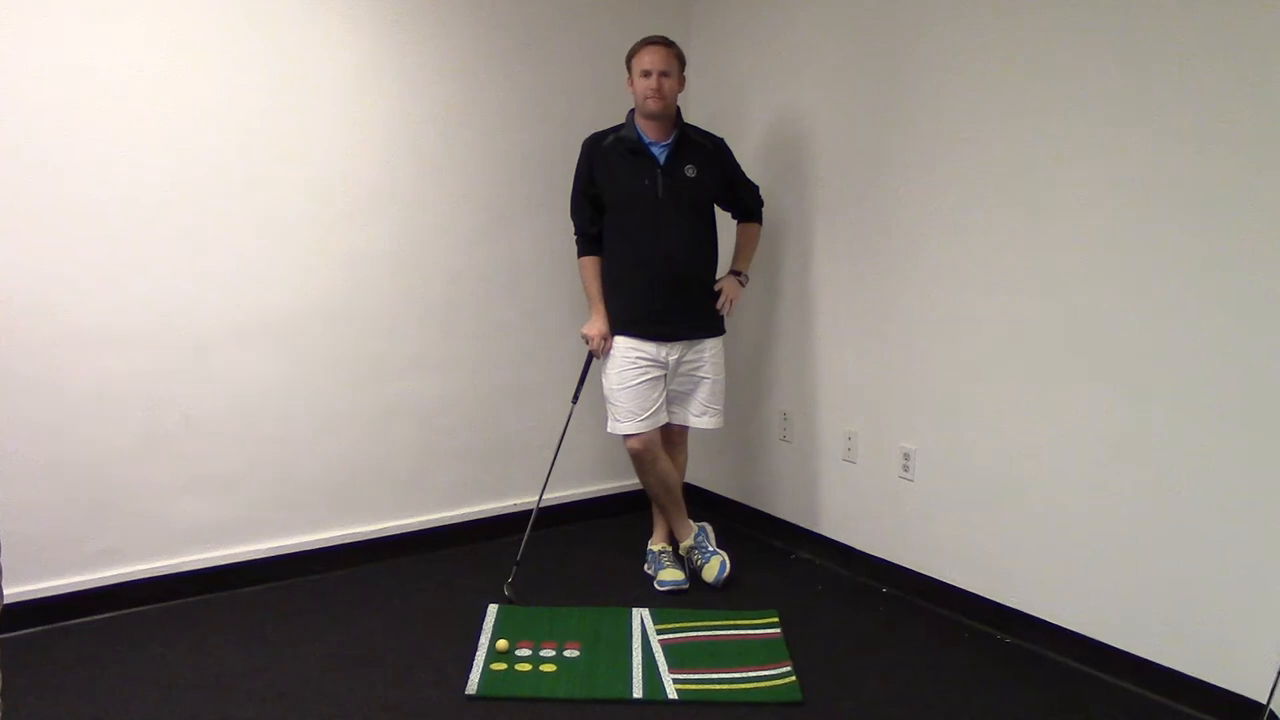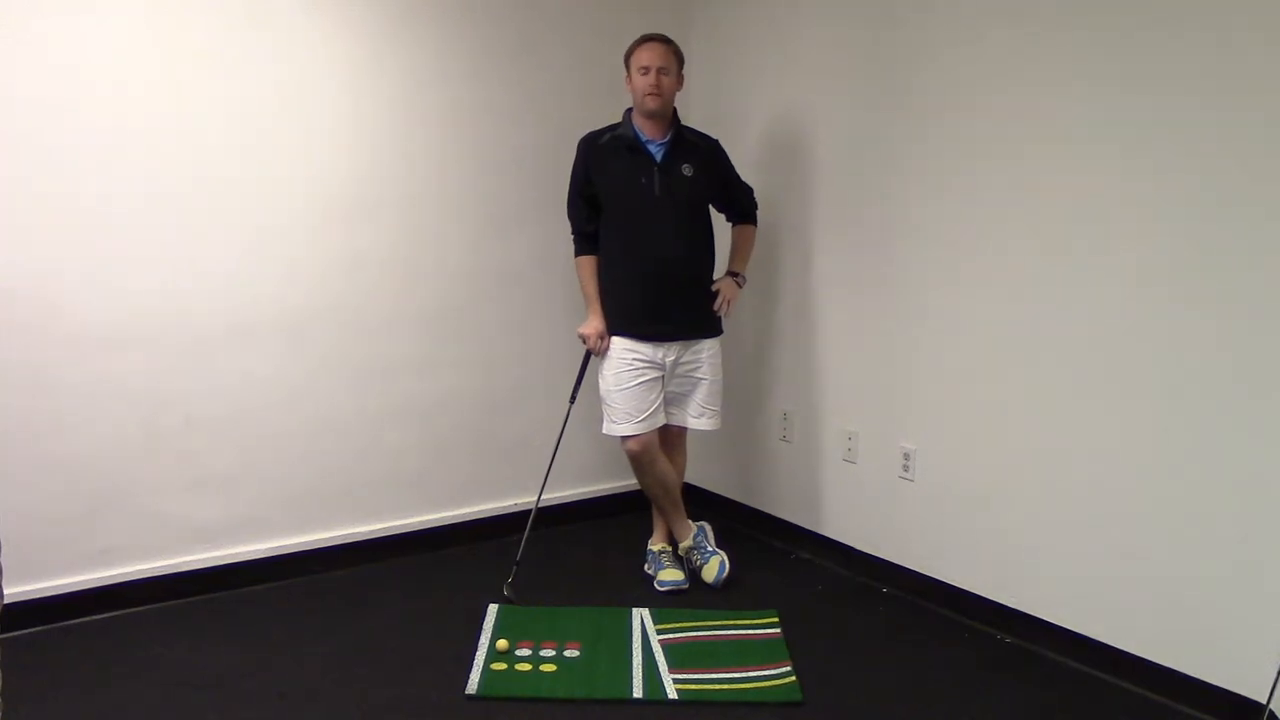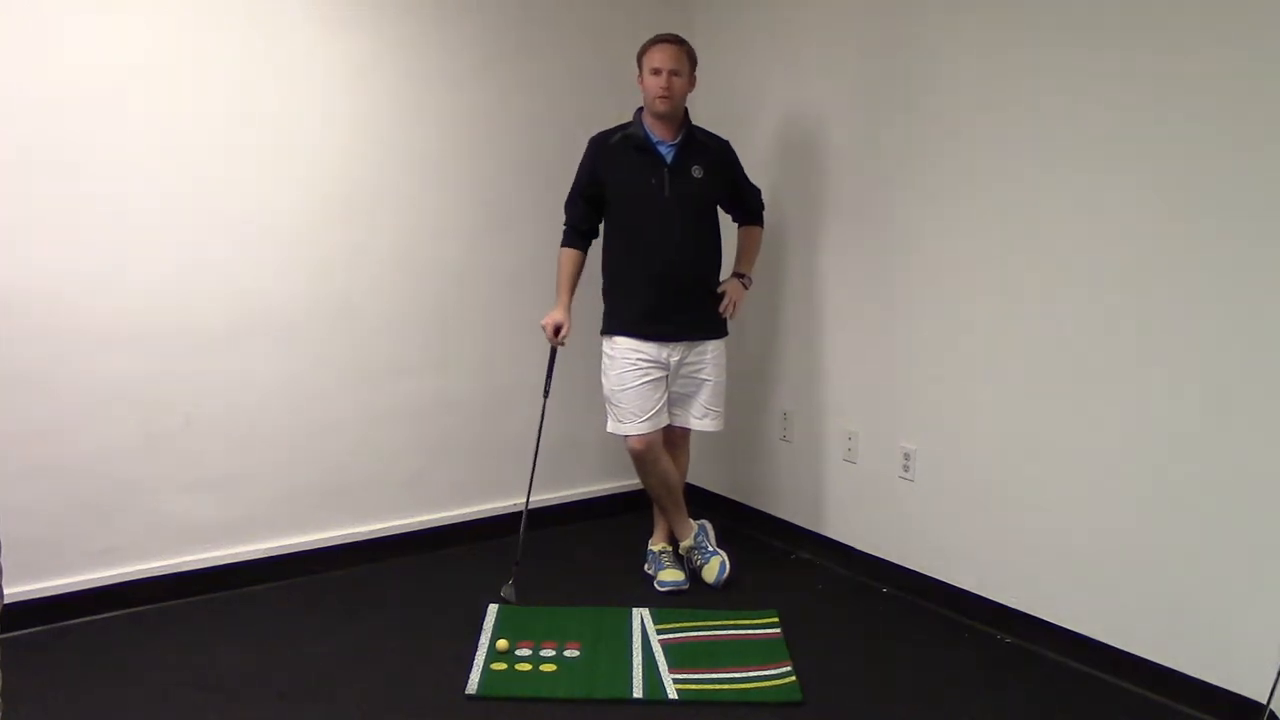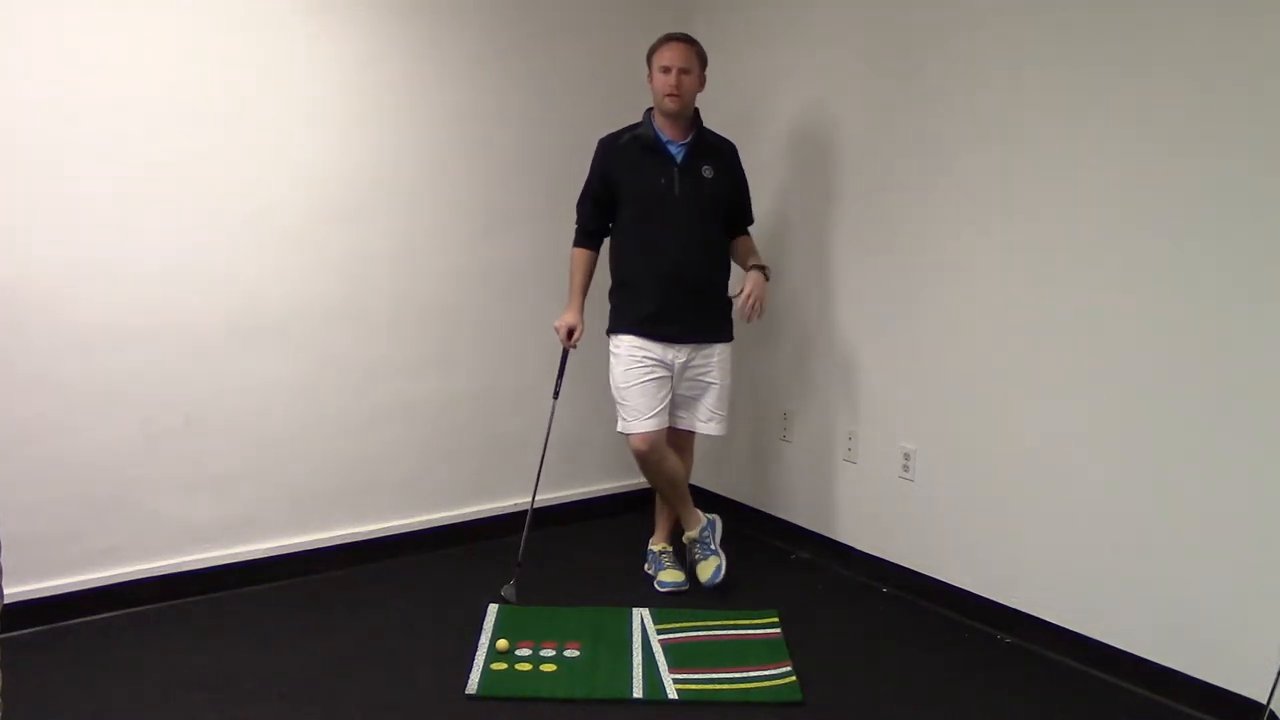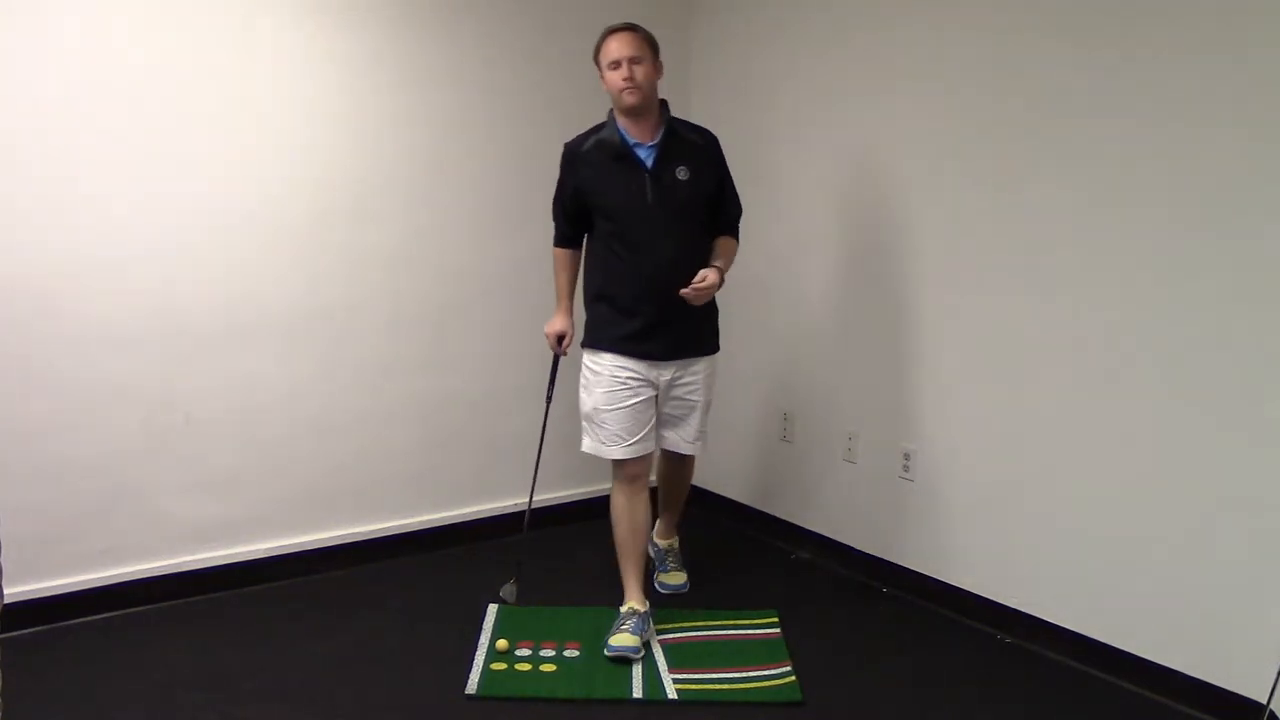
dt=1s
person 1, frame 1
left shoulder: (709, 151)
right shoulder: (600, 151)
left elbow: (750, 210)
right elbow: (587, 238)
left wrist: (738, 275)
right wrist: (597, 312)
left hip: (698, 327)
right hip: (630, 331)
left knee: (675, 436)
right knee: (641, 442)
left ankle: (661, 541)
right ankle: (688, 534)
person 1, frame 2
left shoulder: (705, 152)
right shoulder: (597, 150)
left elbow: (745, 212)
right elbow: (584, 238)
left wrist: (735, 276)
right wrist: (594, 312)
left hip: (696, 329)
right hip: (627, 331)
left knee: (673, 436)
right knee: (638, 443)
left ankle: (661, 542)
right ankle: (687, 534)
person 1, frame 3
left shoulder: (714, 153)
right shoulder: (606, 150)
left elbow: (751, 214)
right elbow: (577, 229)
left wrist: (741, 277)
right wrist: (562, 304)
left hip: (700, 329)
right hip: (631, 330)
left knee: (677, 437)
right knee: (642, 442)
left ankle: (661, 542)
right ankle: (689, 532)
person 1, frame 4
left shoulder: (723, 155)
right shoulder: (616, 150)
left elbow: (737, 229)
right elbow: (588, 231)
left wrist: (755, 268)
right wrist: (574, 305)
left hip: (707, 330)
right hip: (638, 329)
left knee: (681, 439)
right knee: (646, 442)
left ankle: (662, 543)
right ankle: (697, 525)
person 1, frame 5
left shoulder: (700, 147)
right shoulder: (582, 155)
left elbow: (727, 227)
right elbow: (568, 235)
left wrist: (718, 270)
right wrist: (563, 309)
left hip: (691, 343)
right hip: (615, 346)
left knee: (680, 456)
right knee: (629, 469)
left ankle: (666, 536)
right ankle: (634, 604)
